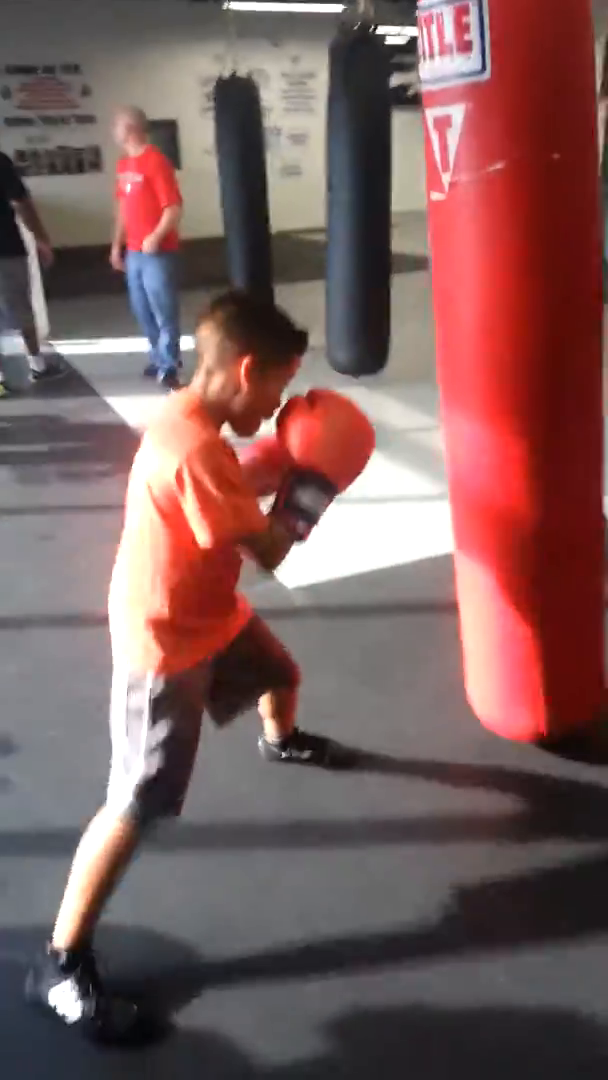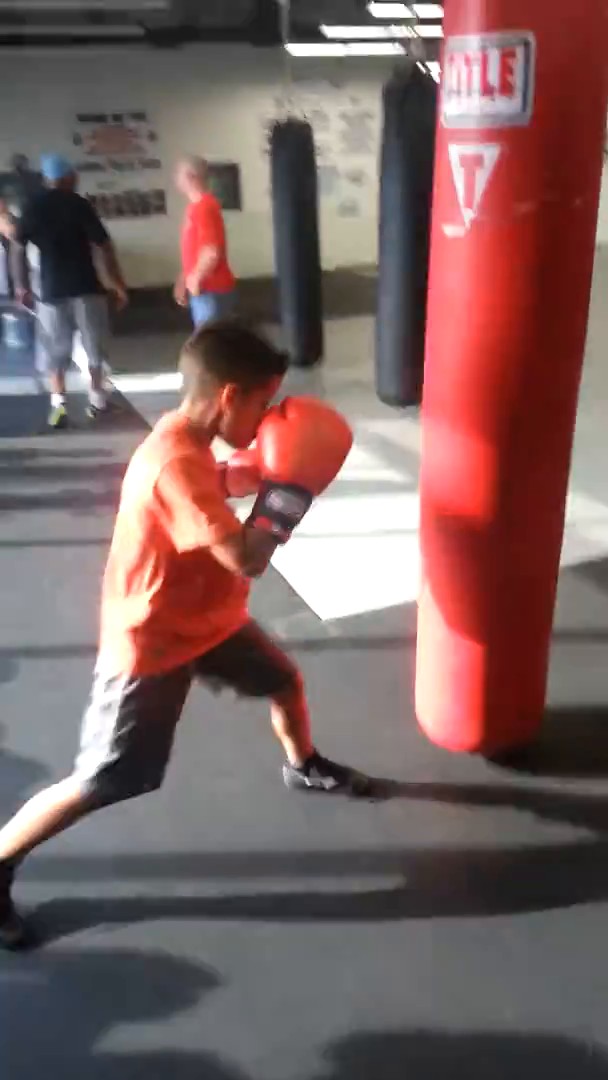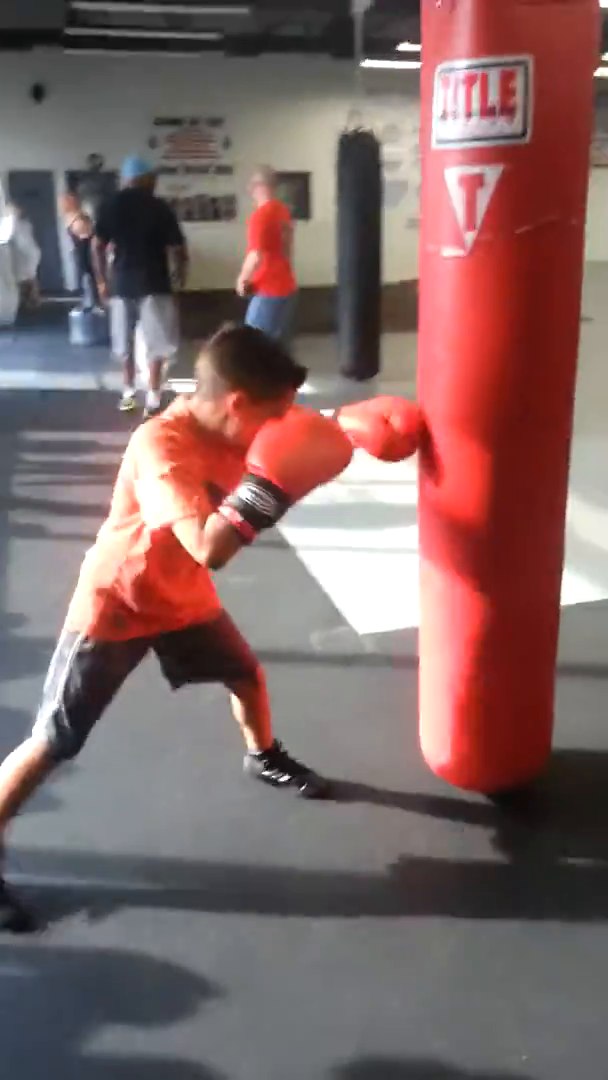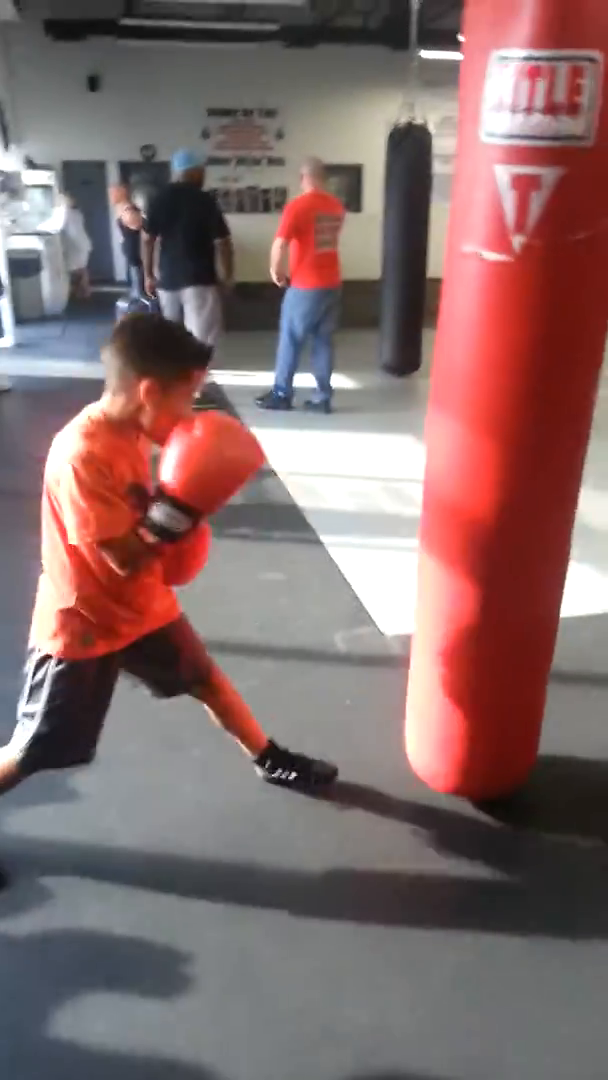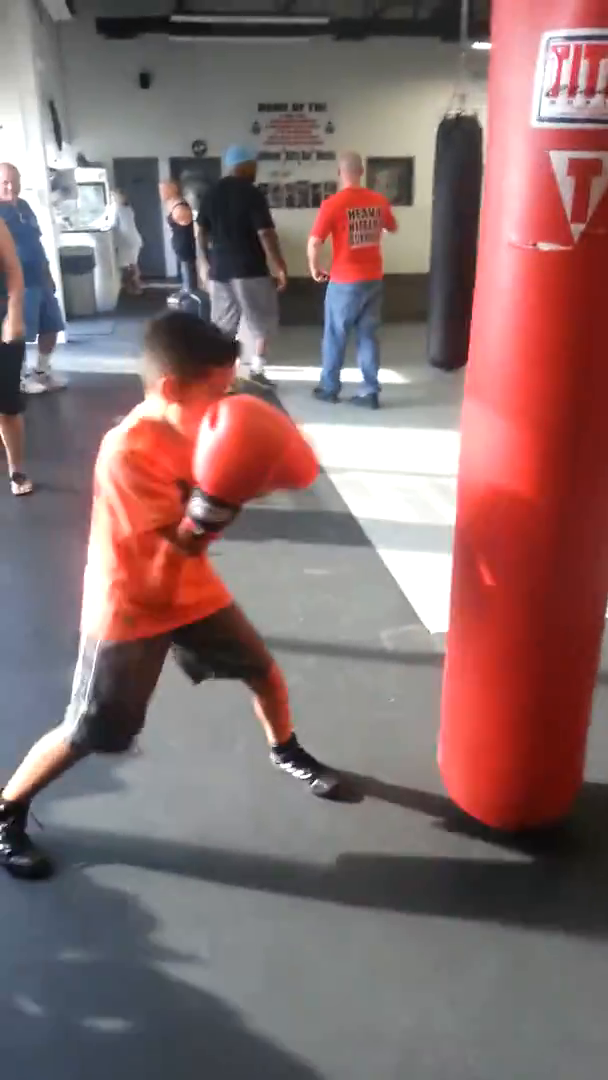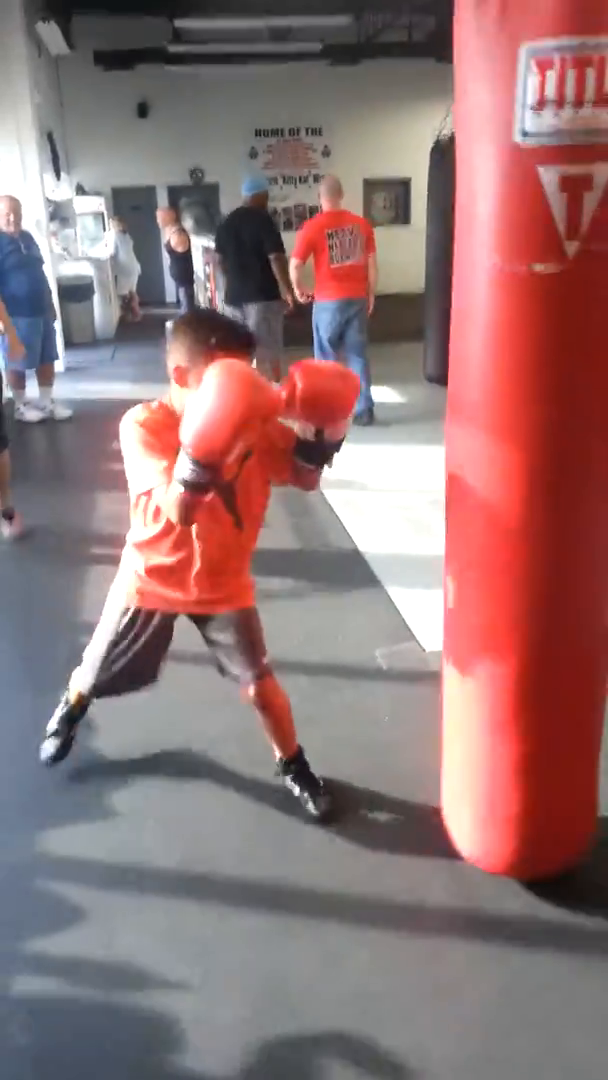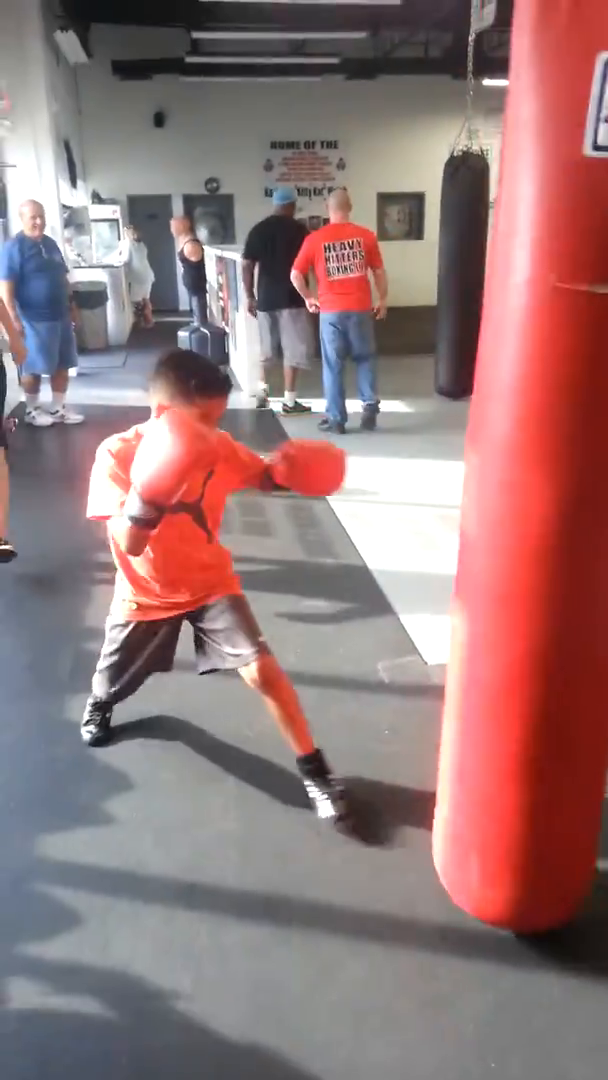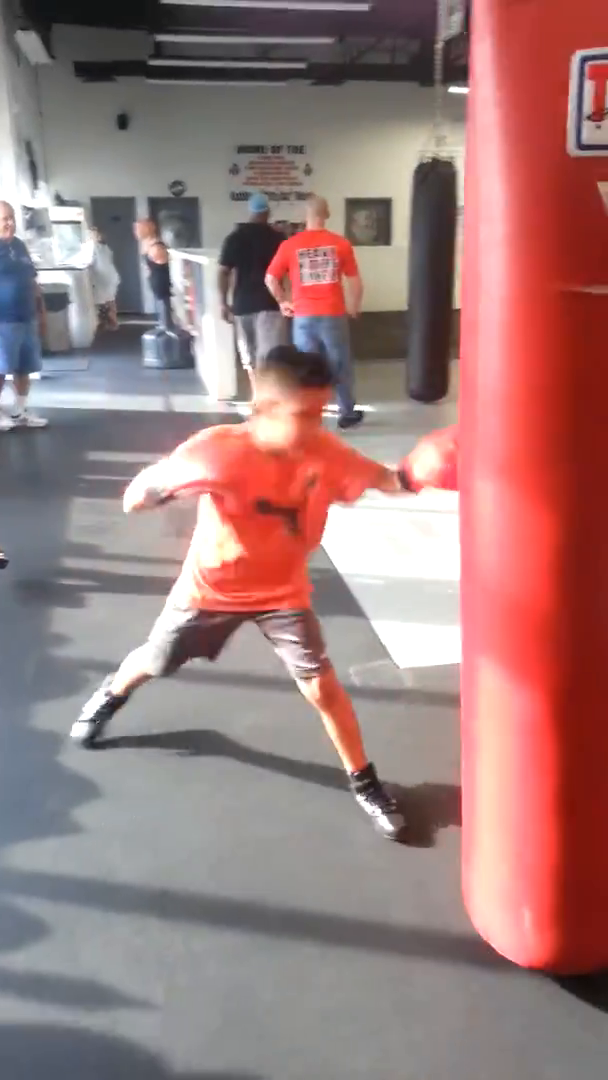
dt=0.3s
person 1, frame 1
left shoulder: (184, 418)
right shoulder: (198, 449)
right elbow: (266, 552)
left hip: (211, 614)
right hip: (164, 642)
left knee: (281, 674)
right knee: (140, 804)
left ankle: (280, 741)
right ankle: (62, 963)
person 1, frame 2
left shoulder: (189, 442)
right shoulder: (174, 463)
left elbow: (221, 488)
right elbow: (246, 559)
left wrist: (254, 473)
right wrist: (289, 484)
left hip: (209, 617)
right hip: (150, 643)
left knee: (283, 682)
right knee: (103, 781)
left ankle: (306, 766)
person 1, frame 3
left shoulder: (214, 431)
right shoulder: (159, 446)
right elbow: (210, 547)
right wrist: (273, 483)
left hip: (182, 596)
right hip: (114, 605)
left knee: (248, 675)
right knee: (54, 741)
left ankle: (265, 757)
person 1, frame 4
left shoulder: (137, 430)
right shoulder: (82, 453)
right elbow: (125, 562)
left hip: (145, 605)
right hip: (78, 627)
left knee: (209, 682)
left ankle: (269, 758)
person 1, frame 5
left shoulder: (188, 426)
right shoulder: (128, 452)
right elbow: (175, 550)
left hip: (194, 590)
right hip: (130, 609)
left knee: (266, 674)
right knee: (86, 734)
left ankle: (286, 750)
person 1, frame 6
left shoulder: (254, 419)
right shoulder: (142, 426)
left elbow: (306, 479)
right elbow: (178, 511)
left wrist: (321, 430)
right wrist: (203, 443)
left hip: (223, 584)
right hip: (151, 580)
left knee: (258, 685)
right knee: (97, 675)
left ankle: (294, 766)
right ankle: (67, 714)
person 1, frame 7
left shoulder: (217, 446)
right shoulder: (116, 455)
left elbow: (263, 475)
right elbow: (128, 543)
right wrist: (152, 490)
left hip: (210, 583)
right hip: (145, 594)
left knee: (262, 669)
right knee: (112, 679)
left ankle: (312, 768)
right ankle: (100, 707)
person 1, frame 8
left shoulder: (326, 449)
right shoulder: (220, 445)
left elbow: (376, 479)
right elbow: (133, 503)
left wrist: (412, 476)
right wrist: (175, 477)
left hip: (282, 592)
right hip: (213, 585)
left knee: (320, 684)
right knee: (156, 659)
left ankle: (365, 781)
right ankle: (110, 696)
